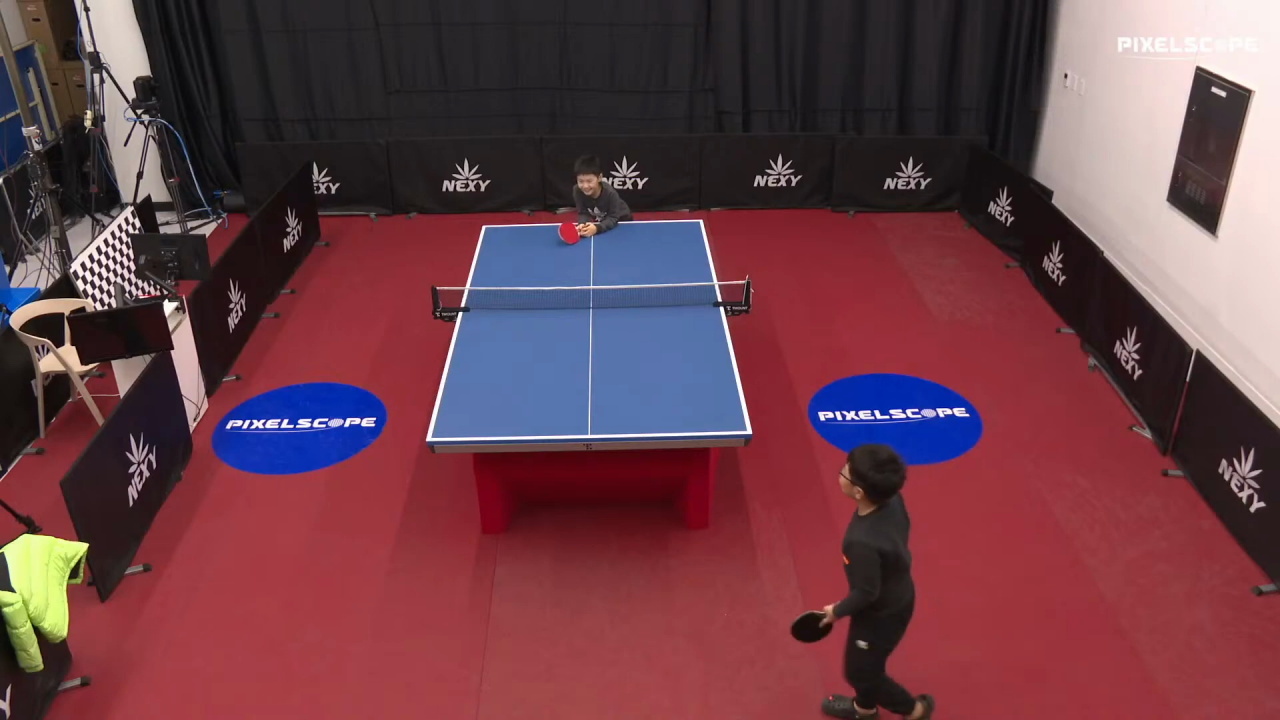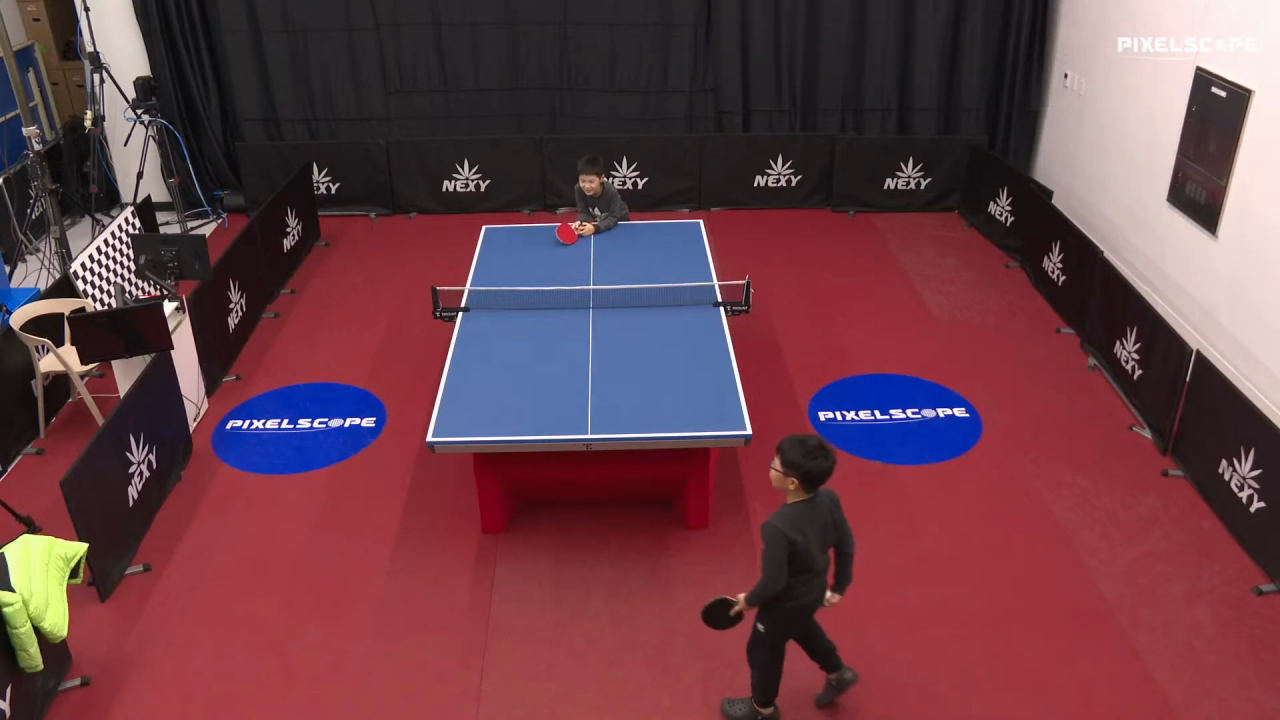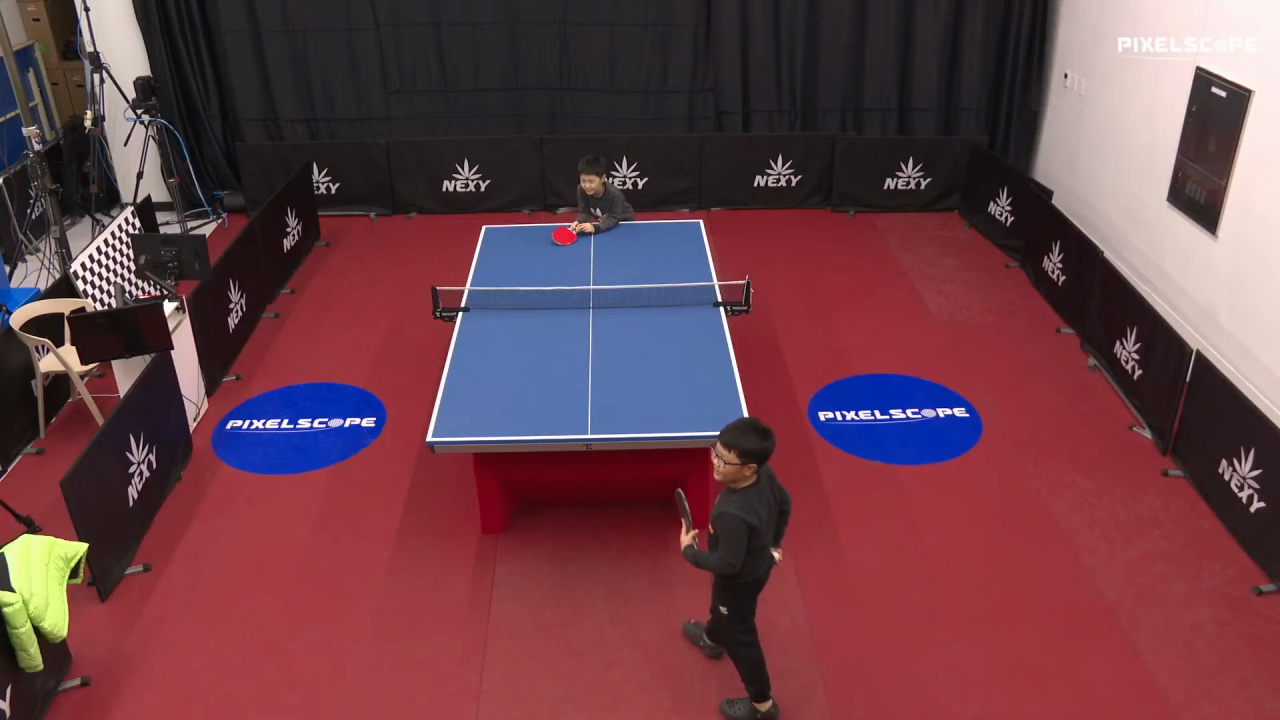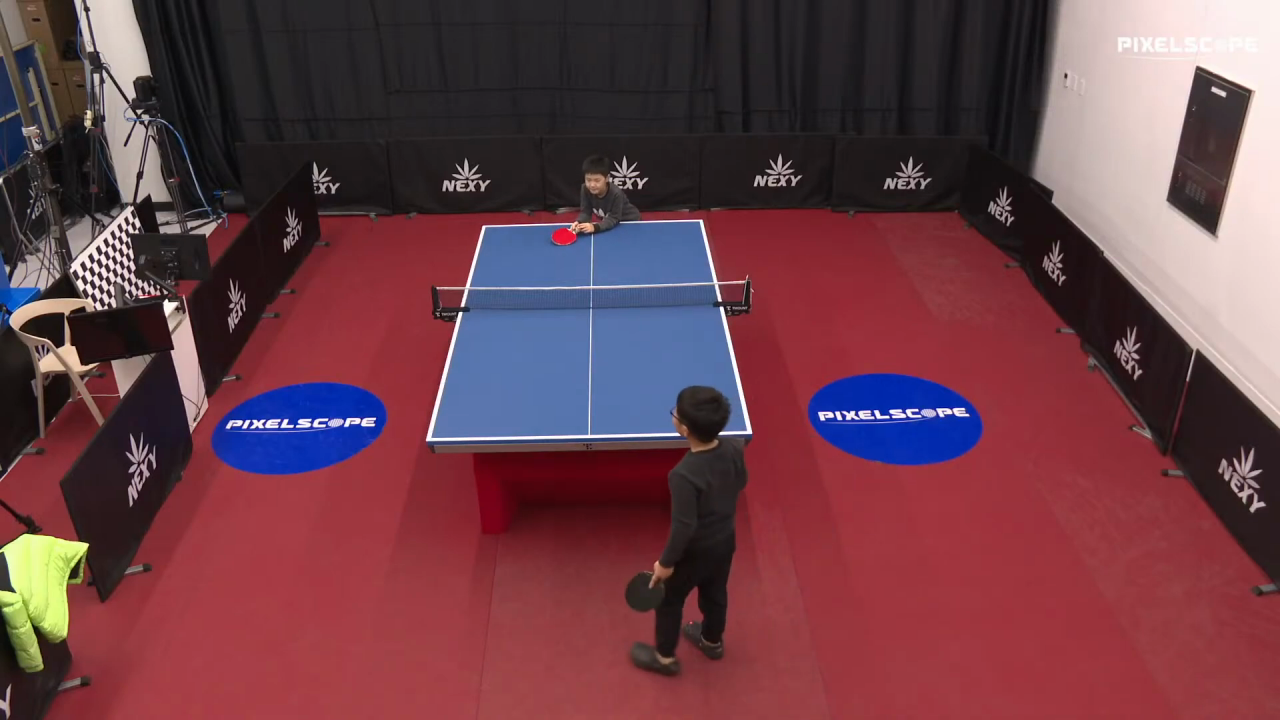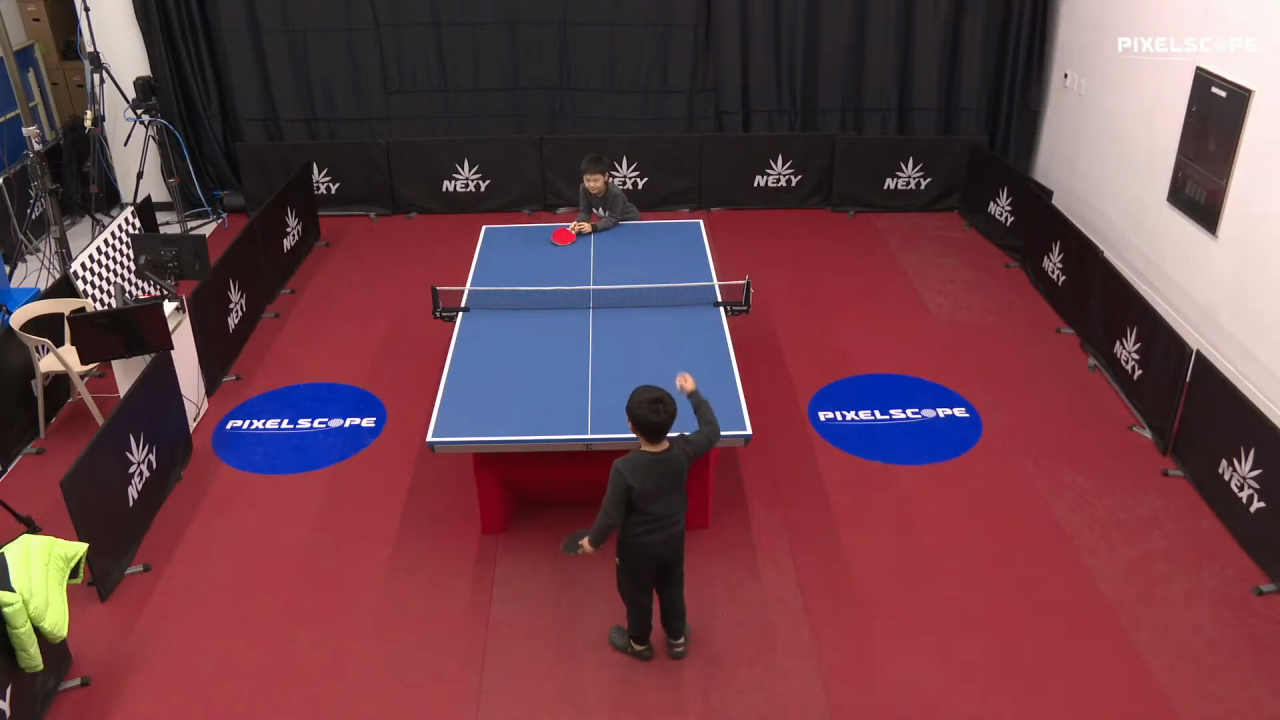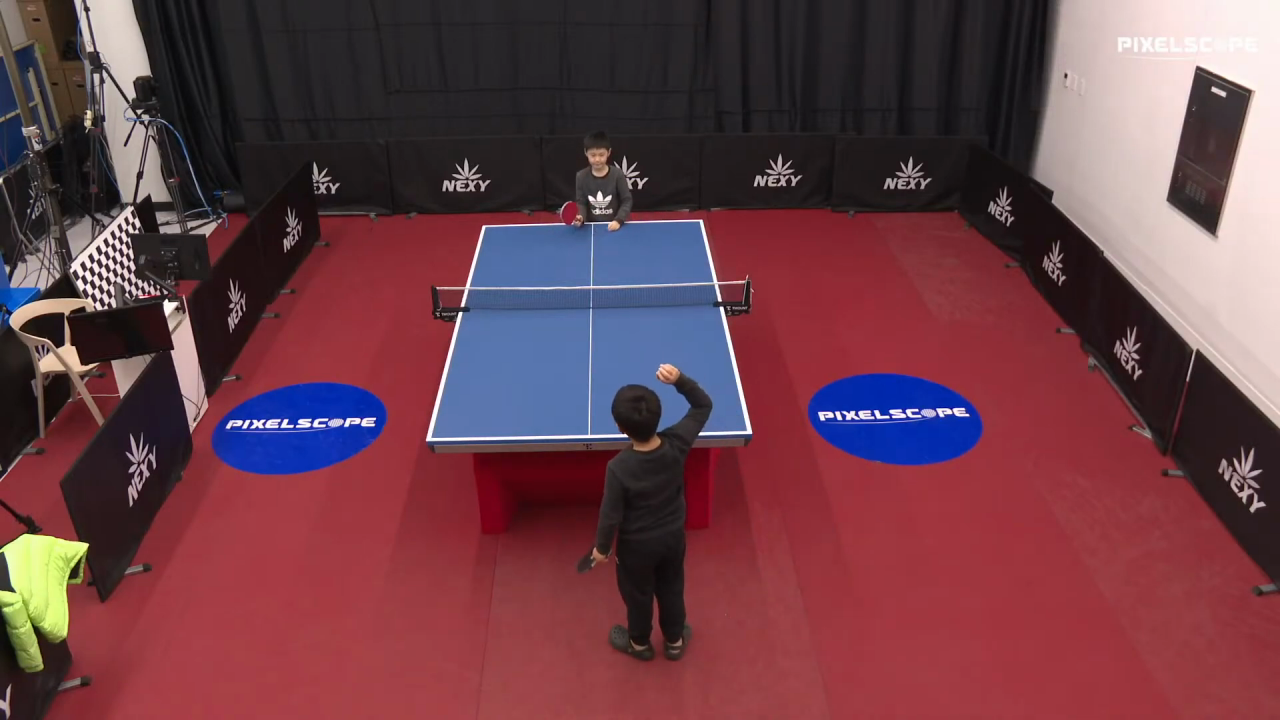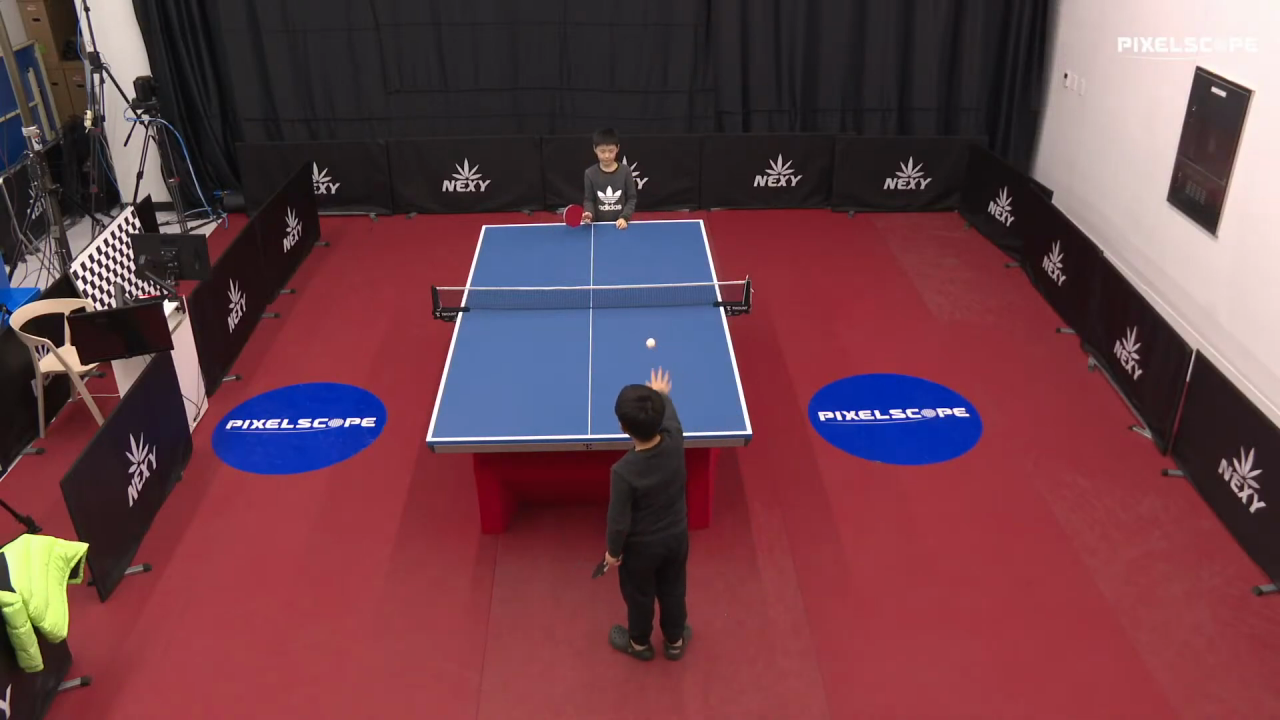
dt=0.5s
person 1, frame 1
left shoulder: (862, 541)
right shoulder: (893, 503)
left elbow: (867, 593)
right elbow: (904, 529)
left wrist: (838, 611)
left hip: (881, 612)
right hip: (898, 597)
left knee: (861, 672)
right knee: (869, 661)
person 1, frame 2
left shoulder: (779, 528)
right shoulder: (828, 500)
left elbow: (774, 582)
right elbow: (846, 545)
left wrist: (749, 600)
right wrist: (839, 585)
left hip: (786, 604)
right hip: (814, 591)
left knee: (762, 652)
right knee: (803, 631)
right ankle: (838, 673)
person 1, frame 3
left shoulder: (732, 514)
right shoulder: (766, 476)
left elbow: (727, 564)
right elbow: (784, 506)
left wrist: (690, 550)
right wrist: (773, 543)
left hip: (739, 580)
right hip: (758, 566)
left knee: (742, 637)
right knee: (723, 610)
right ankle: (711, 639)
person 1, frame 4
left shoulder: (684, 475)
right shoulder: (733, 449)
left elbow: (684, 526)
right elbow: (740, 482)
left wrist: (666, 562)
left hip: (696, 550)
right hip: (725, 540)
left knee: (668, 597)
right knee: (715, 592)
left ankle: (664, 656)
right ankle: (712, 640)
person 1, frame 5
left shoulder: (624, 469)
right shoulder: (684, 451)
left elbow: (611, 515)
right elbow: (712, 430)
left wrist: (593, 541)
right wrist: (693, 394)
left hip: (637, 547)
right hip: (673, 539)
left knee: (637, 595)
right knee: (672, 588)
left ankle: (639, 643)
right ankle: (677, 639)
person 1, frame 6
left shoulder: (619, 468)
right shoulder: (677, 444)
left elbow: (611, 516)
right elbow: (704, 405)
left wrist: (601, 547)
right wrist: (679, 380)
left hip: (637, 545)
right hip: (674, 536)
left knee: (638, 595)
right knee: (671, 589)
left ankle: (640, 643)
right ankle: (675, 640)
person 1, frame 7
left shoulder: (624, 472)
right shoulder: (674, 437)
left elbow: (619, 521)
right elbow: (670, 417)
left wrist: (612, 551)
right wrist: (662, 395)
left hip: (641, 546)
right hip: (676, 536)
left knee: (639, 596)
right knee: (673, 590)
left ankle: (640, 644)
right ankle: (675, 641)
